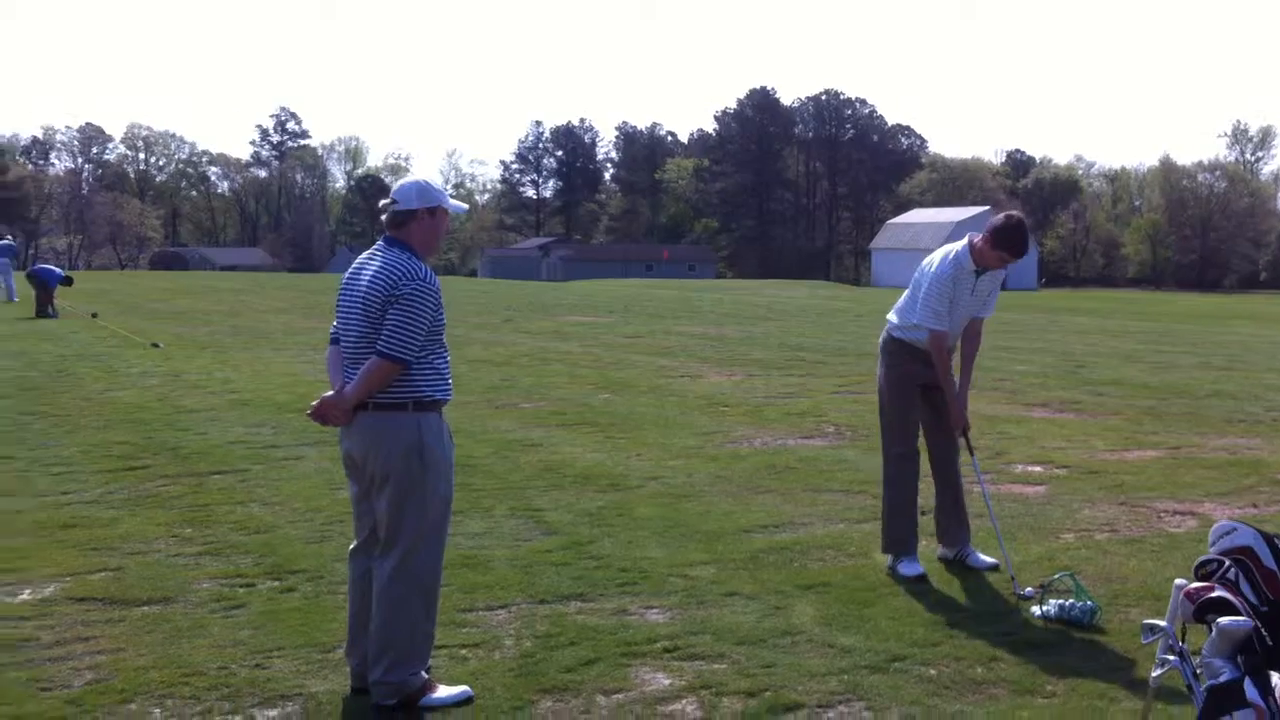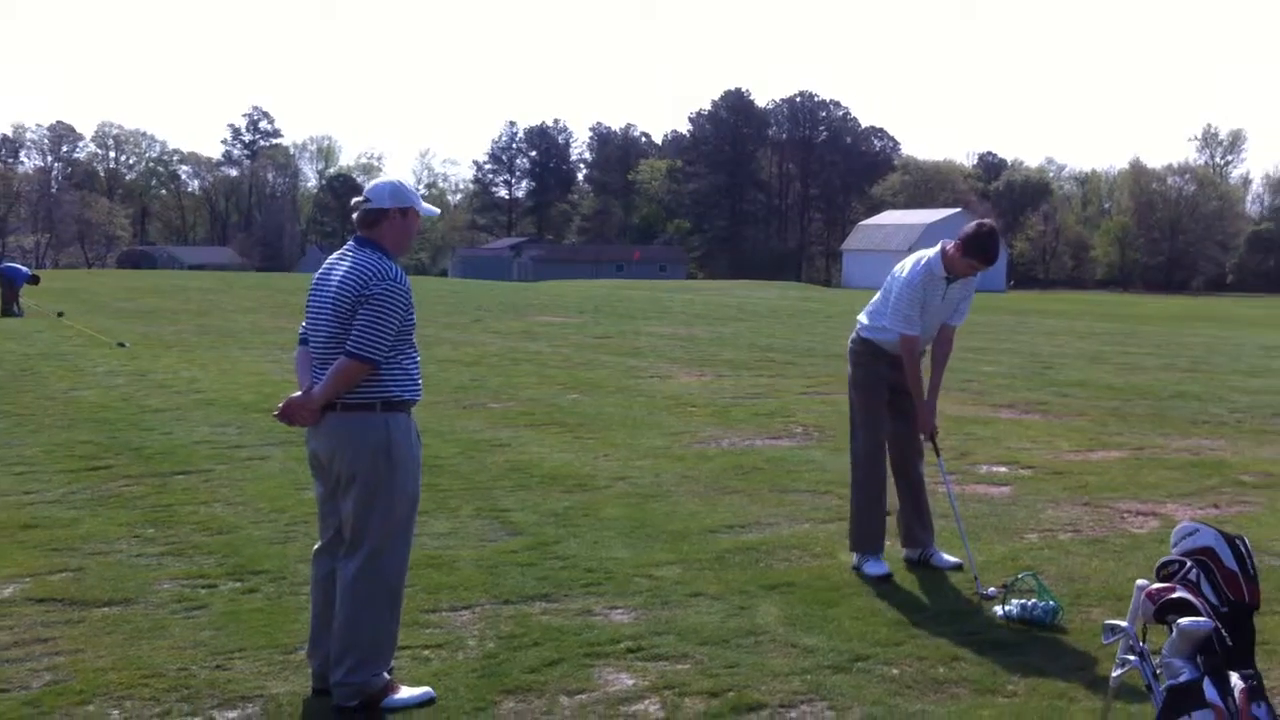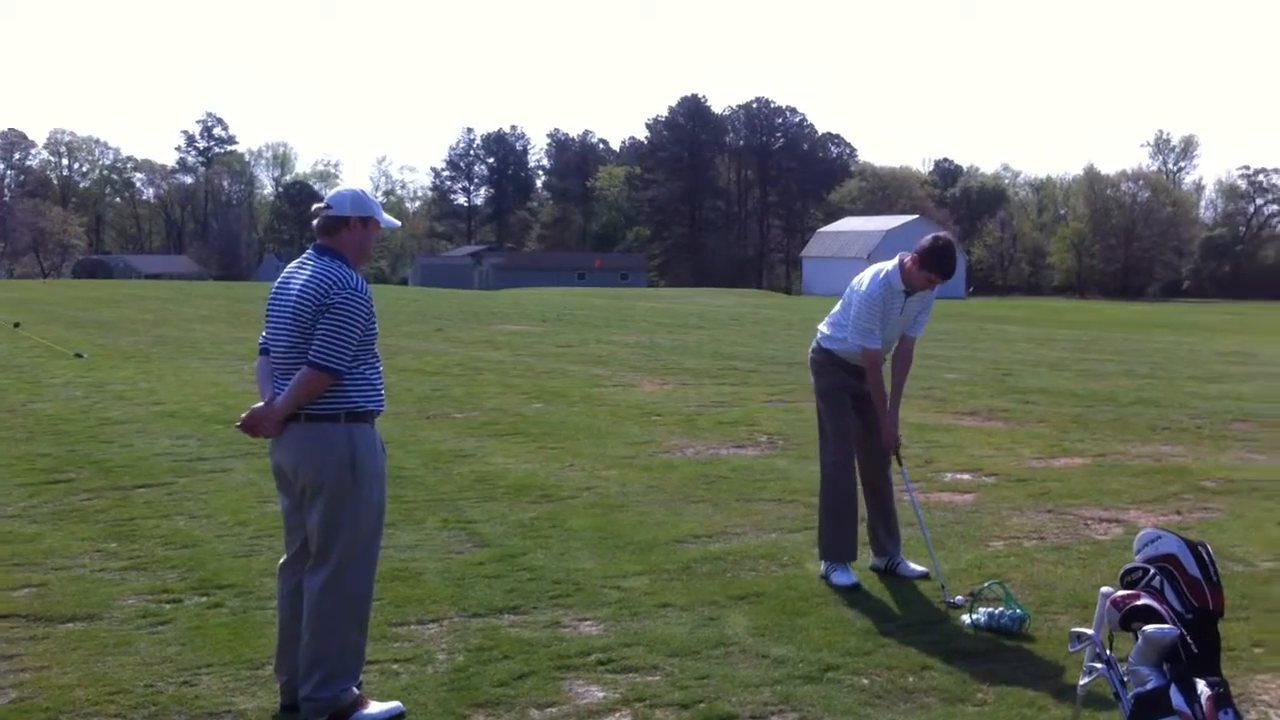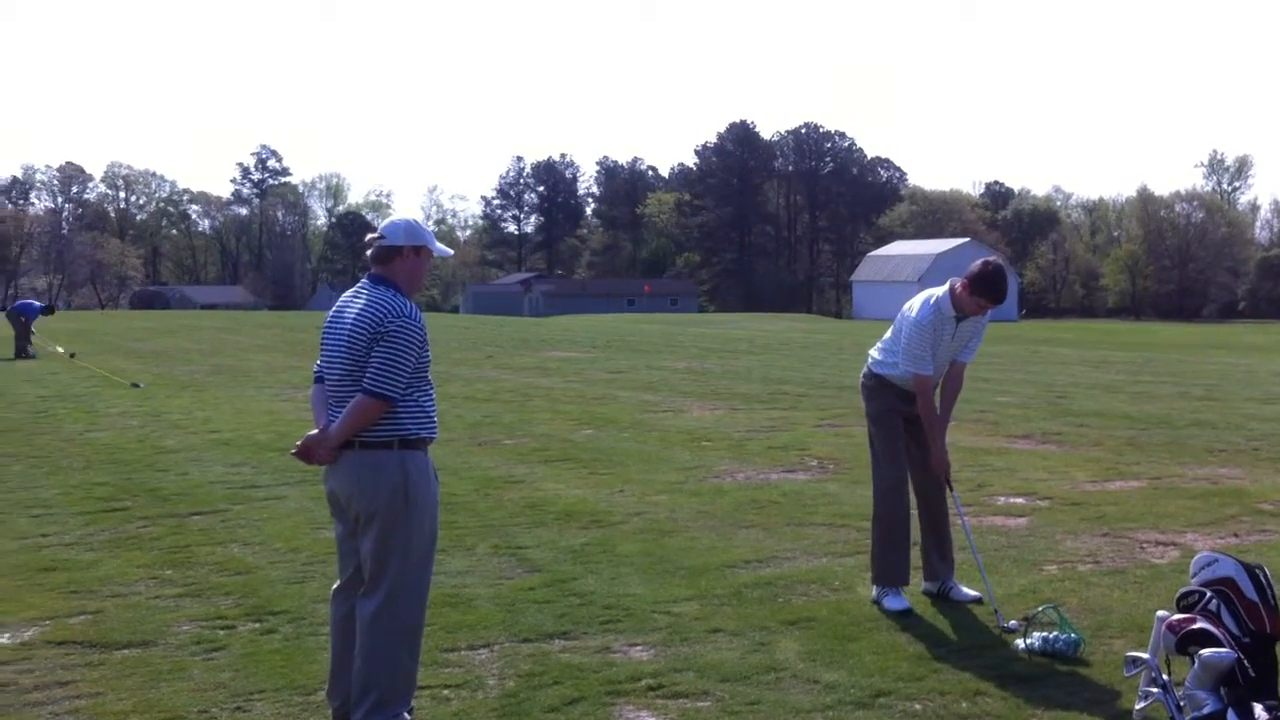
dt=0.3s
person 1, frame 1
left shoulder: (359, 267)
right shoulder: (415, 277)
left elbow: (338, 343)
right elbow: (390, 359)
left wrist: (340, 398)
right wrist: (343, 401)
left hip: (362, 428)
right hip: (407, 429)
left knee: (371, 549)
right knee: (409, 556)
left ankle: (367, 667)
right ankle: (398, 680)
person 1, frame 2
left shoulder: (331, 266)
right shoulder: (387, 277)
left elbow: (308, 343)
right elbow: (360, 360)
left wrist: (308, 397)
right wrist: (313, 402)
left hip: (331, 427)
right hip: (376, 428)
left knee: (335, 549)
right knee: (374, 556)
left ankle: (328, 668)
right ankle: (360, 682)
person 1, frame 3
left shoulder: (289, 277)
right shoulder: (348, 287)
left elbow: (267, 354)
right elbow: (322, 371)
left wrist: (270, 408)
right wrist: (275, 414)
left hip: (294, 439)
right hip: (339, 440)
left knee: (301, 563)
right knee: (340, 569)
person 1, frame 4
left shoulder: (343, 306)
right shoulder: (401, 314)
left elbow: (323, 381)
right elbow: (377, 397)
left wrist: (324, 434)
right wrist: (330, 442)
left hip: (347, 467)
right hip: (393, 467)
left knee: (353, 589)
right knee: (393, 596)
person 2, frame 1
left shoulder: (995, 272)
right shoulder: (942, 269)
left elbow: (972, 331)
right elbow: (937, 342)
left wrist: (963, 393)
right wrist: (952, 403)
left hip: (936, 355)
right hip: (903, 352)
left knee: (946, 451)
right knee: (902, 452)
left ankle: (954, 543)
right ankle: (901, 551)
person 2, frame 2
left shoulder: (967, 280)
right shoulder: (913, 275)
left elbow: (944, 339)
right elbow: (909, 348)
left wrist: (932, 399)
right wrist: (921, 408)
left hip: (903, 358)
right hip: (871, 353)
left knee: (909, 453)
right knee: (870, 450)
left ankle: (918, 544)
right ankle: (866, 550)
person 2, frame 3
left shoulder: (926, 291)
right shoulder: (872, 289)
left elbow: (904, 350)
right elbow: (874, 363)
left wrist: (893, 413)
right wrist: (884, 421)
left hip: (866, 368)
right hip: (833, 363)
left knee: (878, 460)
right knee: (839, 459)
left ankle: (885, 552)
right ankle: (834, 559)
person 2, frame 4
left shoulder: (978, 316)
right shoulder: (923, 315)
left elbow: (954, 376)
right elbow: (924, 390)
left wrist: (940, 438)
right wrist: (936, 447)
left hip: (919, 392)
right hip: (885, 388)
left knee: (933, 485)
right knee: (892, 484)
left ankle: (939, 577)
right ankle: (886, 584)
